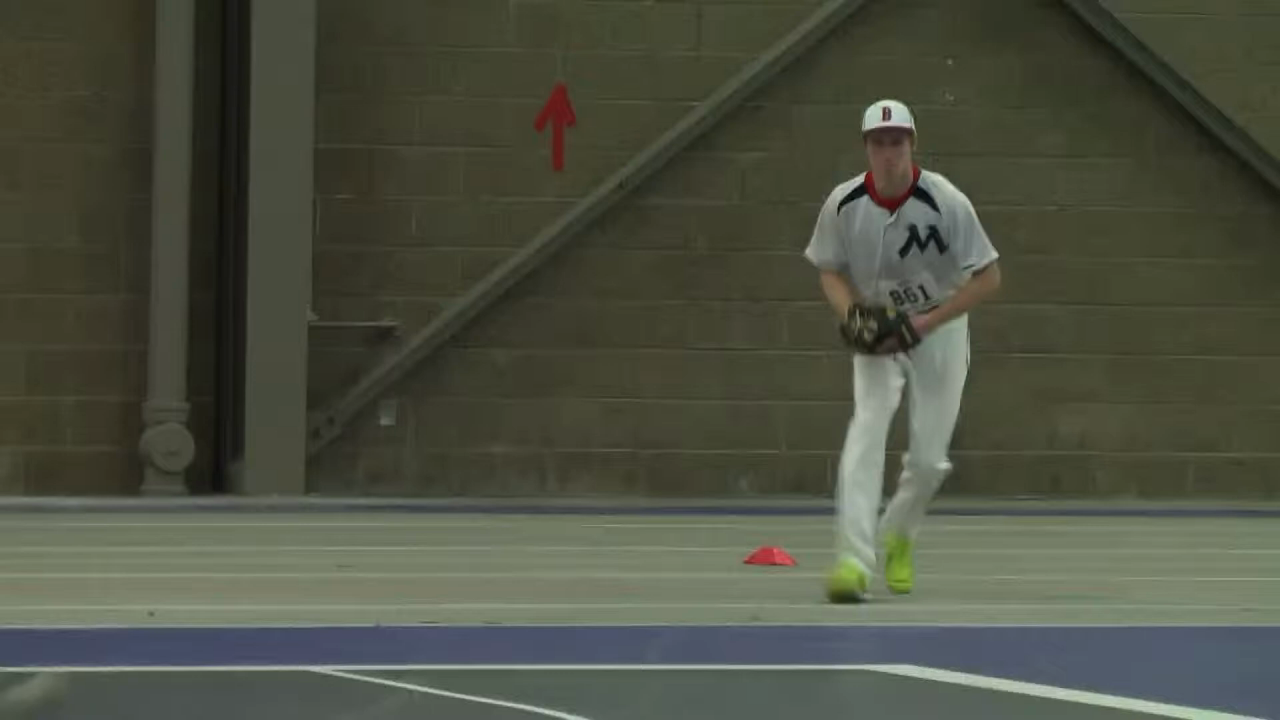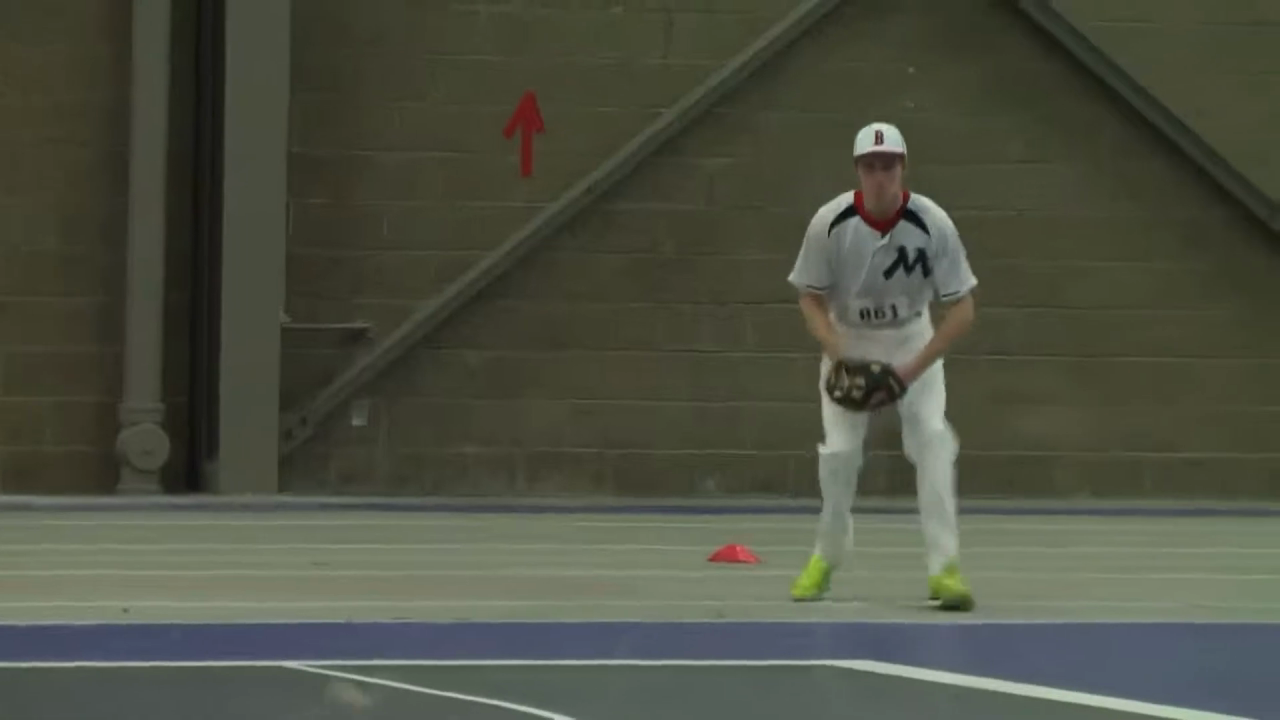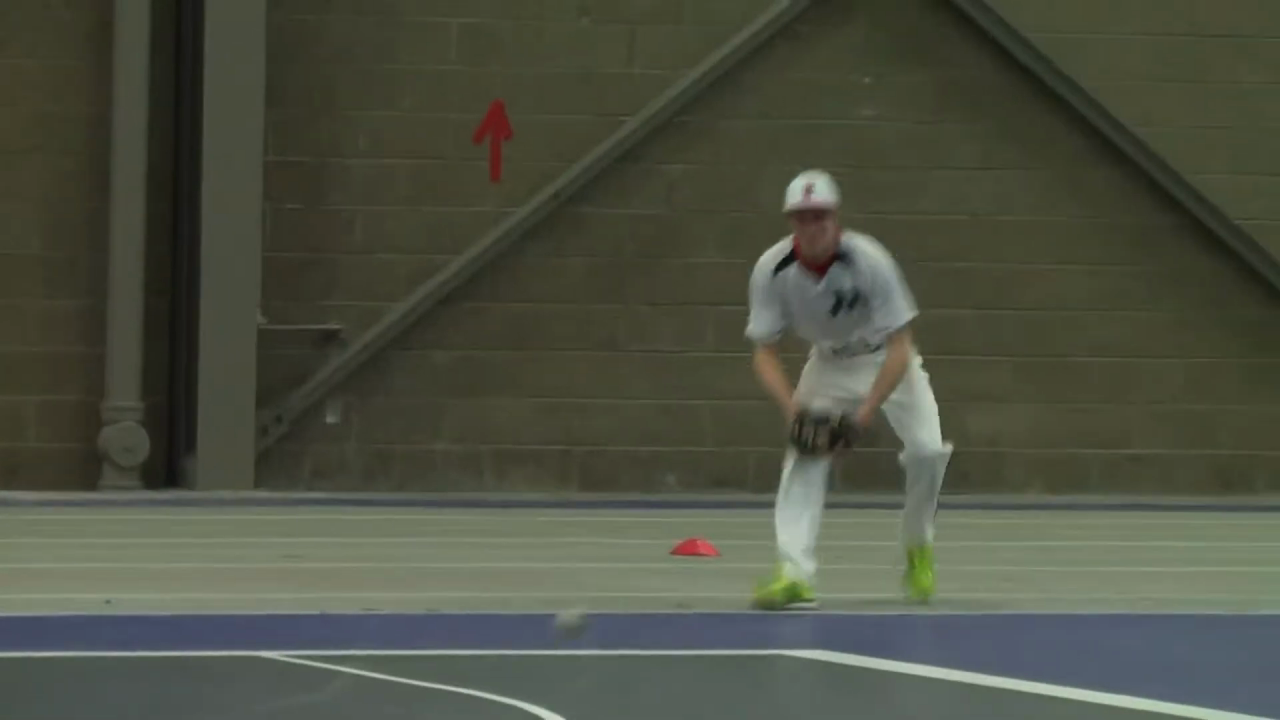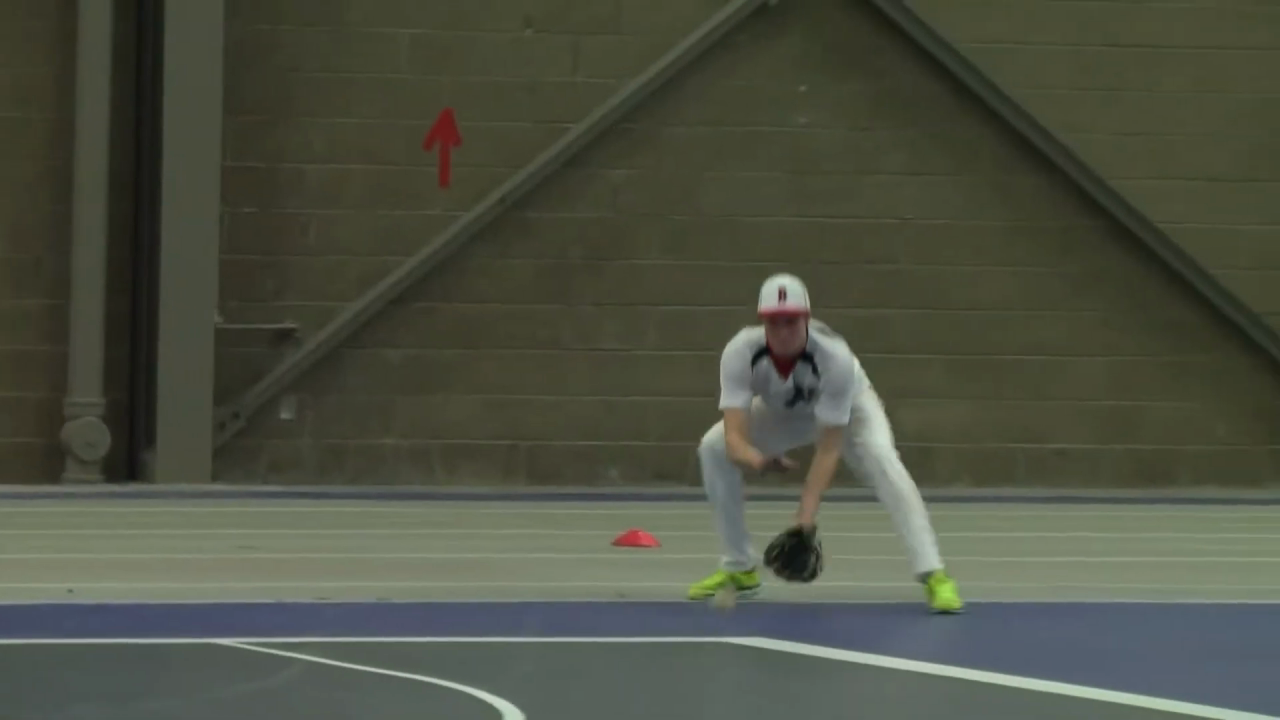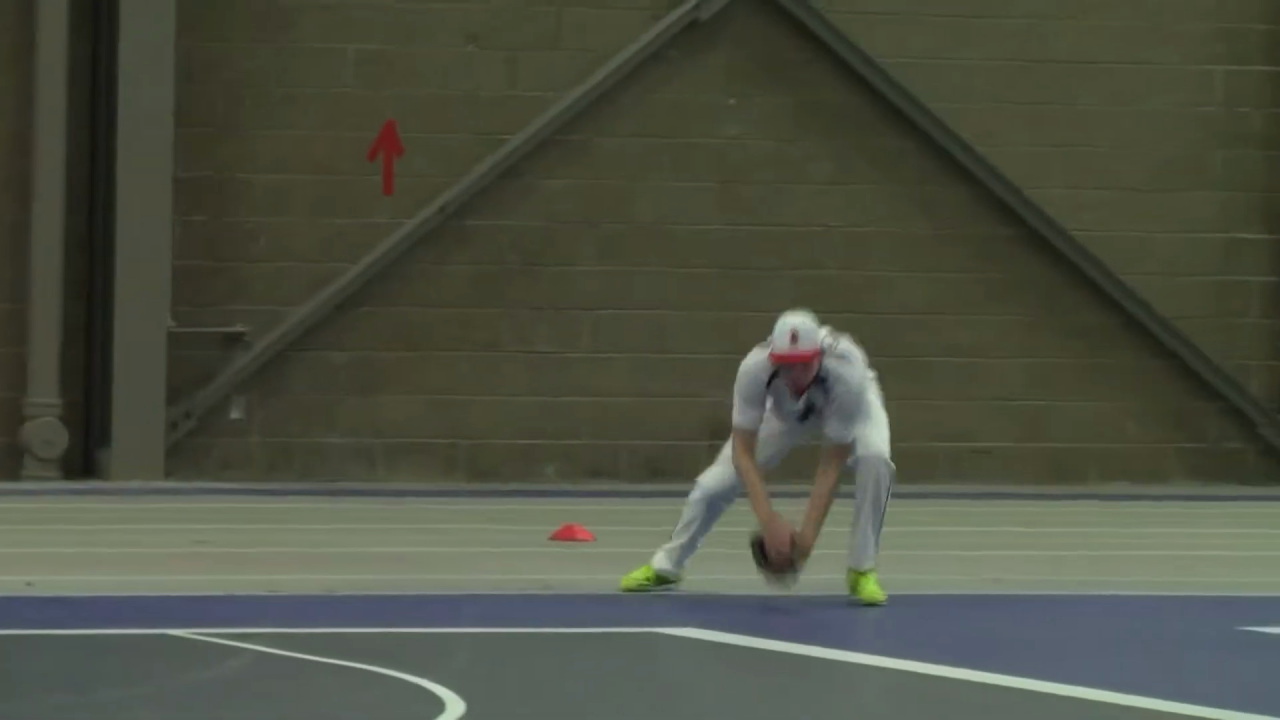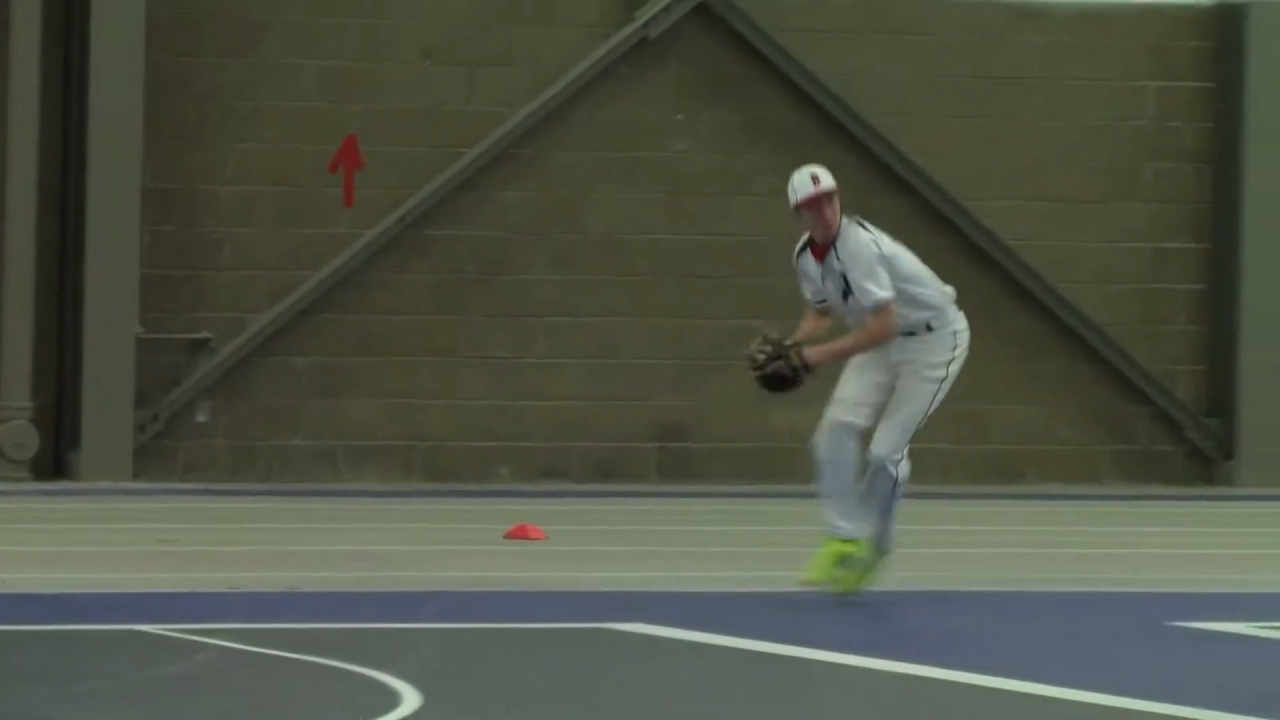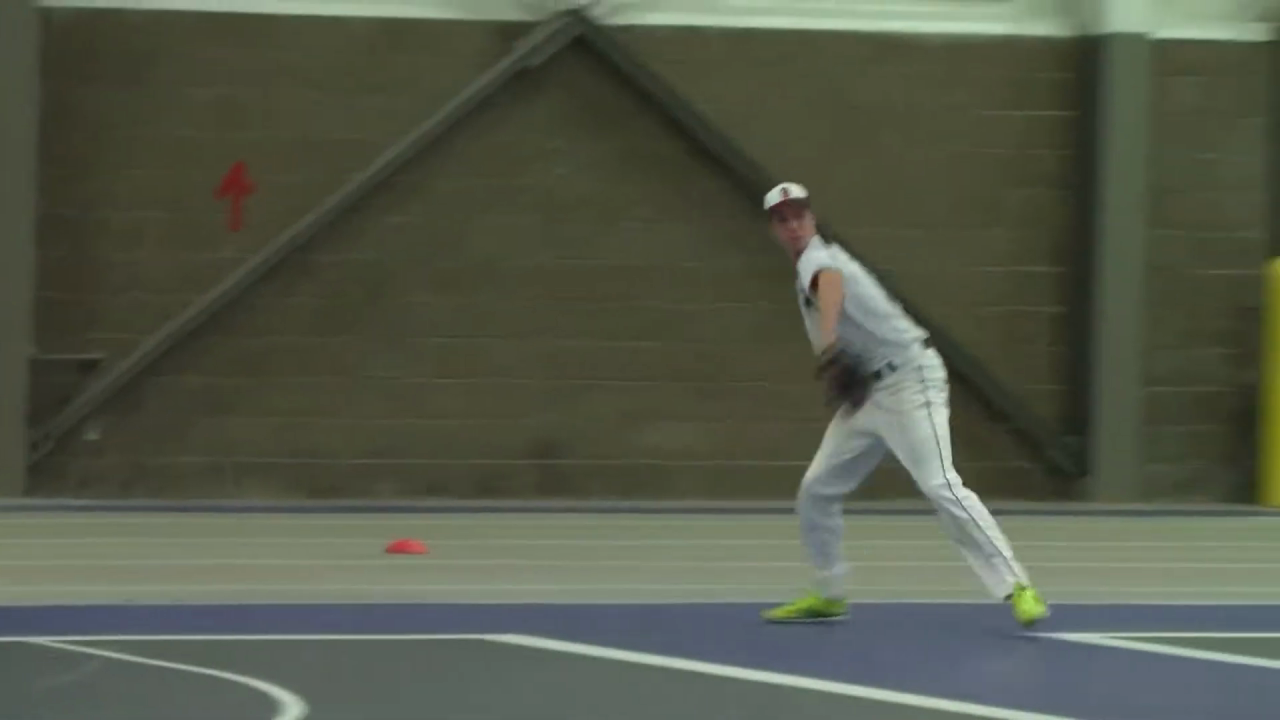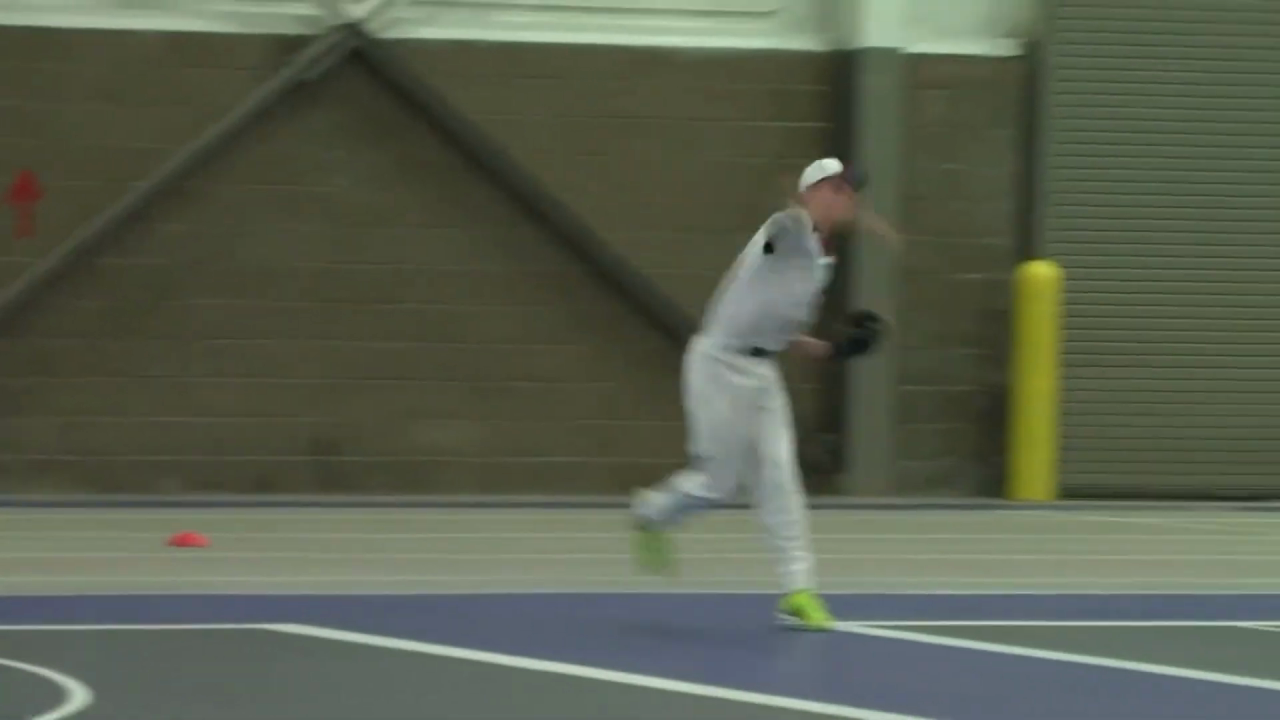
dt=0.3s
person 1, frame 1
left shoulder: (946, 200)
right shoulder: (843, 203)
left elbow: (989, 278)
right elbow: (830, 271)
left wrist: (929, 322)
right wrist: (854, 318)
left hip: (939, 327)
left knee: (929, 454)
right knee: (869, 428)
person 1, frame 2
left shoulder: (933, 223)
right shoulder: (829, 222)
left elbow: (962, 309)
right elbow: (810, 299)
left wrist: (915, 368)
right wrist: (841, 360)
left hip: (913, 340)
right hip: (848, 341)
left knee: (931, 435)
right knee: (841, 450)
person 1, frame 3
left shoulder: (868, 261)
right shoulder: (771, 269)
left elbow: (901, 347)
right elbow: (764, 355)
left wrist: (869, 409)
right wrist: (795, 409)
left hip: (885, 357)
right hip: (829, 361)
left knee: (927, 450)
right knee: (804, 451)
left ankle: (916, 547)
right ankle: (794, 575)
person 1, frame 4
left shoulder: (835, 357)
right shoulder: (739, 351)
left elbow: (829, 448)
right elbow: (734, 435)
left wrist: (807, 515)
right wrist: (757, 460)
left hip: (847, 402)
right hip: (781, 411)
left knee: (881, 462)
right knee: (713, 451)
left ankle: (933, 574)
right ankle: (738, 567)
person 1, frame 5
left shoulder: (846, 378)
right shoulder: (756, 369)
left elbow: (833, 463)
right elbow: (743, 452)
left wrist: (810, 531)
right wrist: (769, 524)
left hip: (847, 409)
right hip: (786, 412)
left knee: (875, 460)
right knee: (716, 486)
left ankle: (861, 572)
right ankle: (666, 567)
person 1, frame 6
left shoulder: (859, 244)
right shoulder: (804, 255)
left elbow: (883, 326)
right elbow: (819, 313)
left wrist: (822, 355)
right wrist: (796, 342)
left hip: (936, 339)
right hip: (882, 342)
left knee: (884, 452)
right knee: (836, 429)
left ankle: (875, 545)
right ankle: (845, 537)
person 1, frame 7
left shoulder: (815, 261)
right shoulder: (811, 267)
left elbow: (832, 286)
left wrist: (827, 343)
left hip: (912, 384)
right hip: (871, 390)
left knee: (940, 488)
right knee: (815, 492)
left ankle: (1016, 588)
right ankle: (825, 594)
person 1, frame 8
left shoulder: (811, 258)
right shoulder: (789, 229)
right elbow: (818, 210)
left wrist: (829, 348)
left hip: (760, 370)
right hip: (718, 364)
left knee: (779, 480)
right knee: (714, 483)
left ankle: (797, 592)
right ankle: (652, 510)
